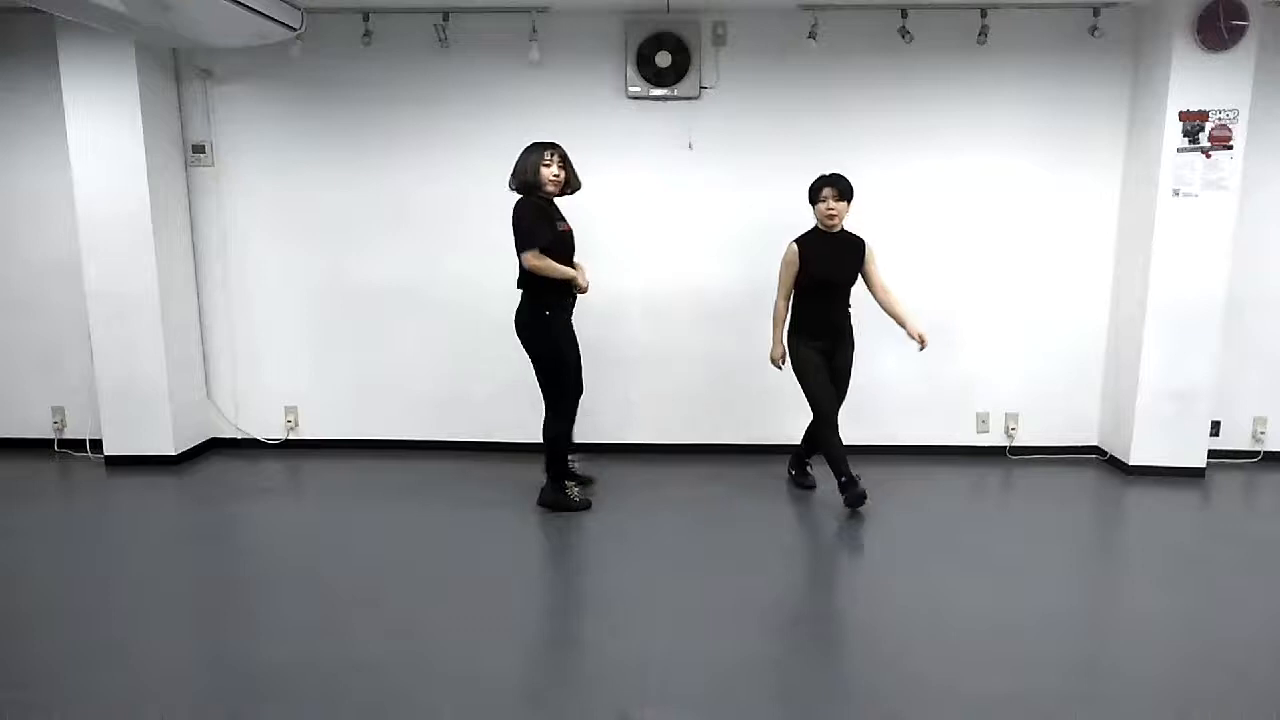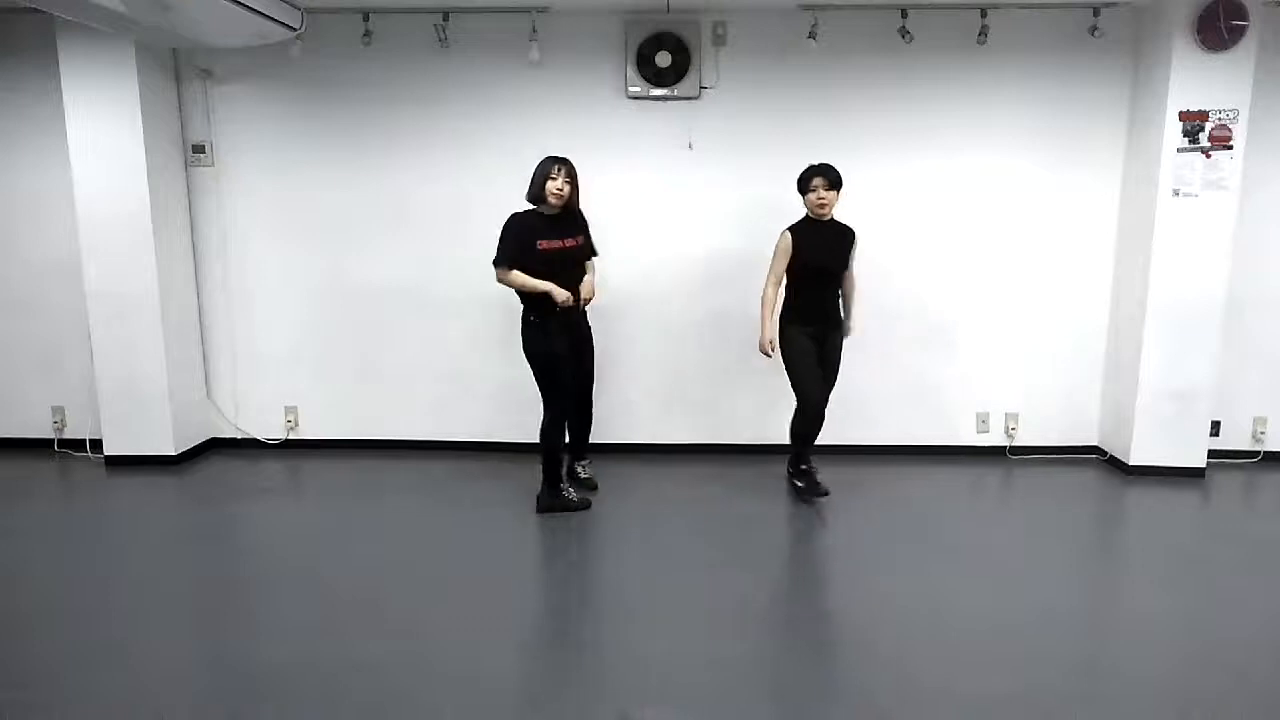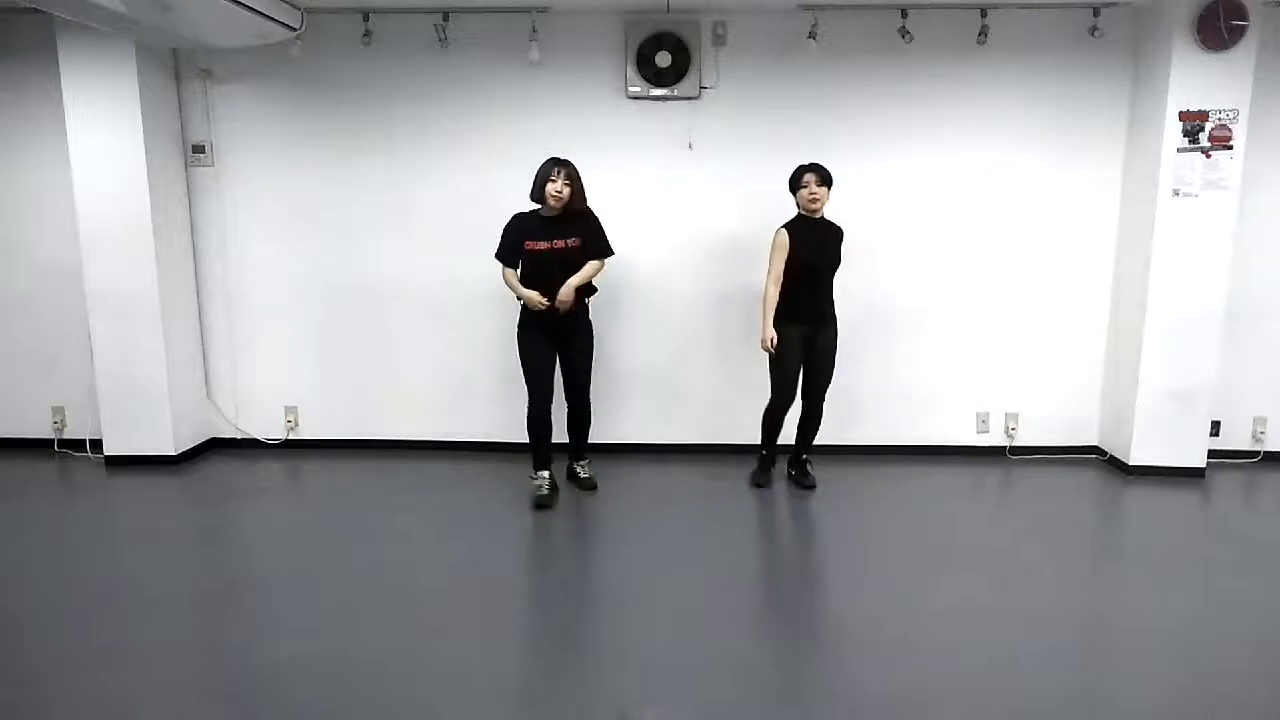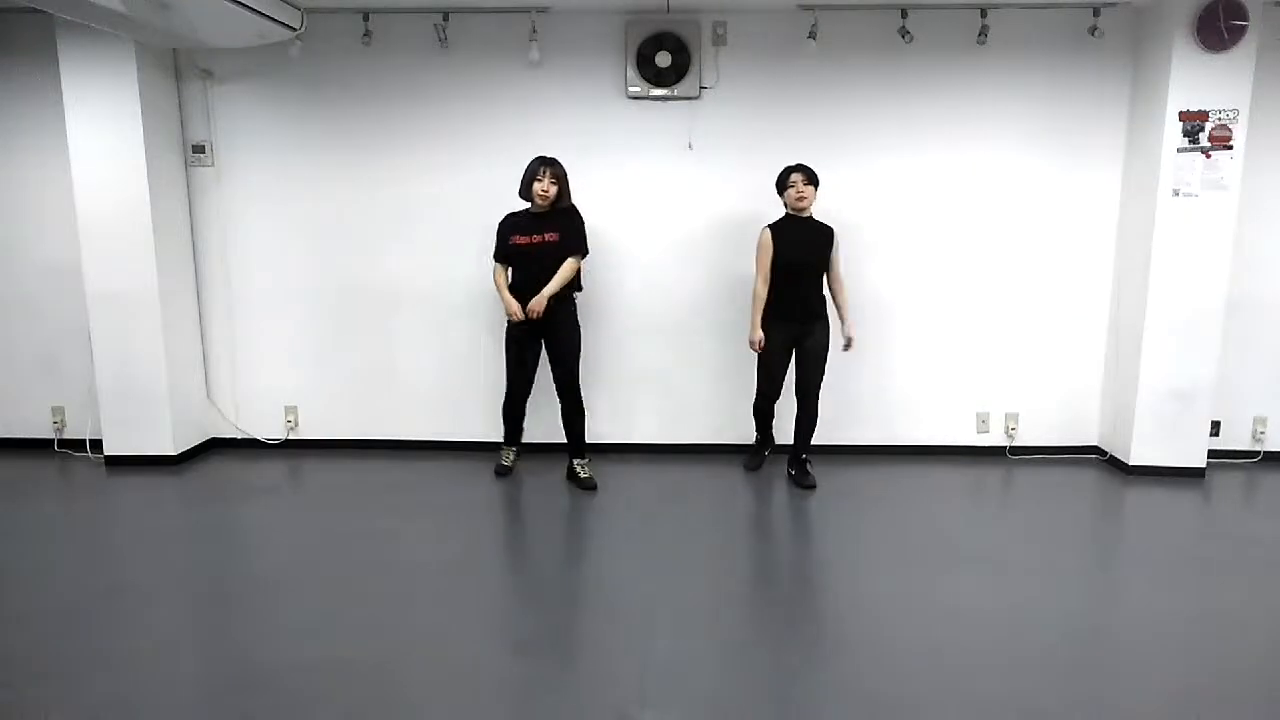
dt=0.2s
person 1, frame 1
left shoulder: (548, 207)
right shoulder: (528, 208)
right elbow: (531, 260)
left wrist: (576, 268)
right wrist: (573, 276)
left hip: (554, 314)
right hip: (541, 316)
left knee: (571, 390)
right knee: (559, 398)
left ankle: (563, 462)
right ankle: (556, 487)
person 1, frame 2
left shoulder: (576, 219)
right shoulder: (521, 223)
left elbow: (587, 260)
right elbow: (504, 273)
left wrist: (588, 280)
right wrist: (550, 288)
left hip: (575, 320)
right hip: (540, 323)
left knee: (582, 397)
right knee: (557, 404)
left ankle: (578, 463)
right ankle: (552, 490)
person 1, frame 3
left shoulder: (583, 219)
right shoulder: (521, 224)
left elbow: (597, 260)
right elbow: (508, 269)
left wrist: (571, 284)
right wrist: (523, 292)
left hip: (575, 318)
right hip: (534, 323)
left knee: (578, 396)
right knee: (540, 398)
left ankle: (578, 463)
right ankle: (542, 475)
person 1, frame 4
left shoulder: (568, 216)
right shoulder: (511, 223)
left elbow: (573, 261)
right elbow: (500, 267)
left wrist: (544, 295)
right wrist: (507, 299)
left hip: (560, 313)
right hip: (521, 316)
left knee: (569, 388)
right knee: (517, 388)
left ankle: (577, 461)
right ankle: (510, 448)
person 2, frame 1
left shoulder: (858, 247)
right shoulder: (799, 247)
left elbow: (880, 292)
right elbow: (783, 298)
left wrist: (908, 326)
right wrist: (777, 341)
left hip: (841, 340)
right hip: (805, 342)
left knee: (829, 412)
right knee: (826, 411)
left ankle: (799, 462)
right ankle: (847, 482)
person 2, frame 2
left shoulder: (846, 235)
right shoulder: (792, 236)
right elbow: (772, 284)
left wrist: (847, 317)
right wrist: (767, 329)
left hip: (830, 327)
right hip: (797, 328)
left knee: (820, 401)
right knee: (809, 399)
left ankle: (797, 462)
right ankle: (803, 471)
person 2, frame 3
left shoulder: (835, 233)
right shoulder: (787, 233)
right elbow: (774, 282)
right wrist: (768, 326)
left hip: (825, 326)
right hip: (790, 326)
left knee: (815, 399)
right knee: (783, 396)
left ankle: (799, 462)
right ankle: (765, 458)
person 2, frame 4
left shoulder: (827, 233)
right shoulder: (772, 233)
left elbow: (835, 281)
right elbow: (762, 283)
left wrist: (846, 322)
right wrist: (756, 326)
left hip: (815, 325)
right hip: (779, 324)
left knee: (809, 396)
right knee: (767, 392)
left ankle: (798, 462)
right ankle: (763, 442)
